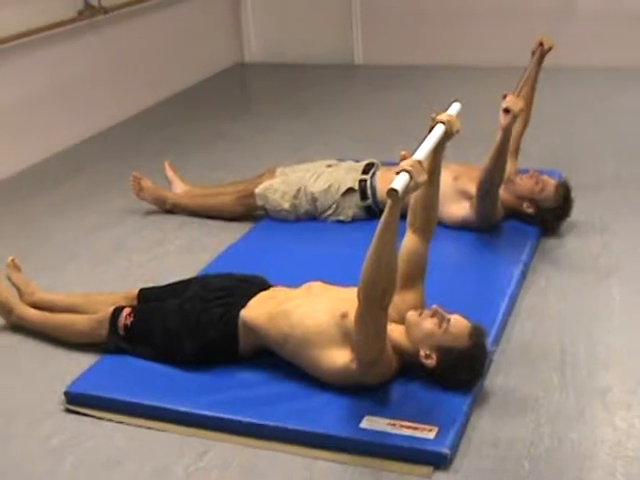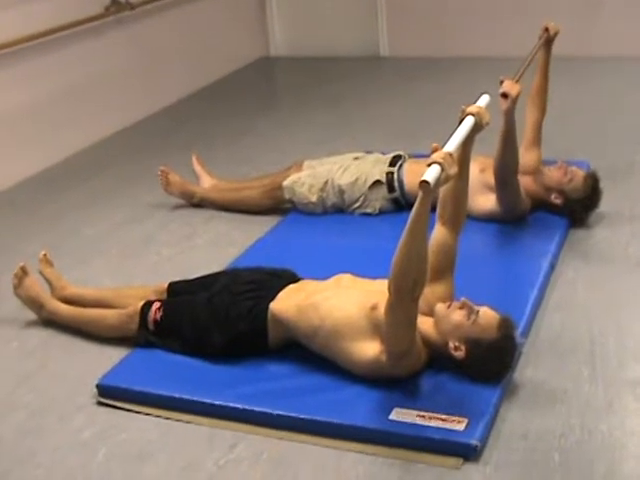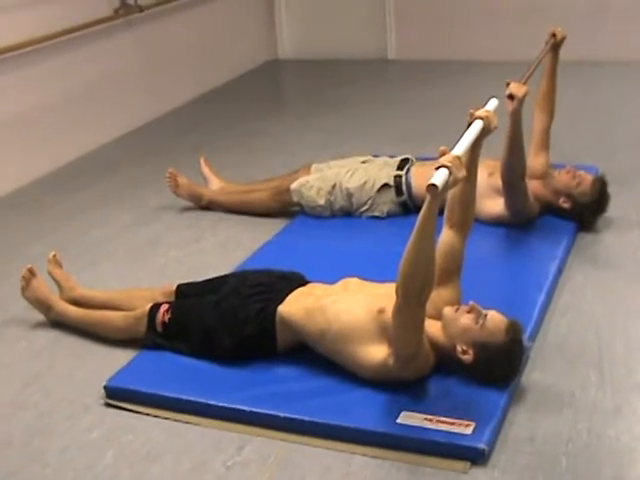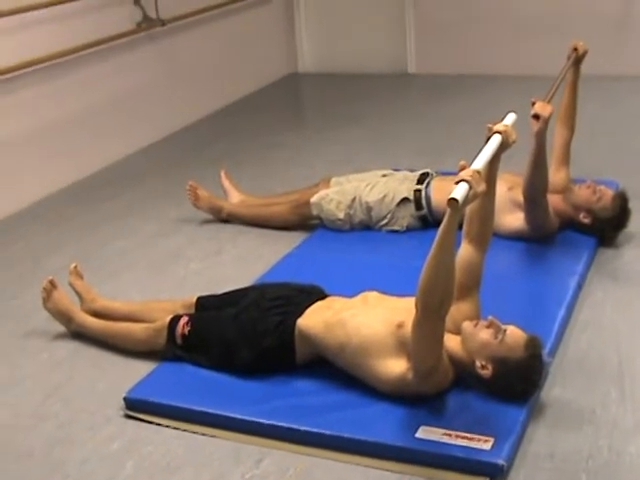
dt=0.7s
person 1, frame 1
left shoulder: (375, 364)
right shoulder: (406, 316)
left elbow: (371, 300)
right elbow: (420, 237)
left wrist: (394, 204)
right wrist: (436, 153)
left hip: (226, 330)
right hip: (256, 289)
left knee: (111, 325)
right knee: (133, 299)
person 1, frame 2
left shoulder: (404, 355)
right shoulder: (435, 307)
left elbow: (402, 291)
right elbow: (449, 229)
left wrist: (426, 194)
right wrist: (466, 143)
left hip: (256, 322)
right hip: (284, 283)
left knee: (140, 318)
right knee: (163, 292)
left ankle: (50, 307)
right ankle: (67, 292)
person 1, frame 3
left shoulder: (412, 360)
right shoulder: (442, 310)
left elbow: (408, 294)
right elbow: (457, 231)
left wrist: (433, 197)
right wrist: (475, 148)
left hip: (265, 324)
right hip: (293, 286)
left knee: (149, 320)
right knee: (173, 294)
left ankle: (59, 309)
right ankle: (78, 293)
person 1, frame 4
left shoulder: (431, 374)
right shoulder: (461, 325)
left elbow: (427, 308)
right elbow: (475, 246)
left wrist: (453, 211)
right wrist: (492, 163)
left hip: (284, 338)
right hip: (312, 299)
left knee: (167, 333)
right knee: (191, 306)
left ankle: (79, 320)
right ankle: (97, 304)
person 2, frame 1
left shoulder: (488, 213)
right shoulder: (507, 179)
left elbow: (483, 189)
right elbow: (520, 121)
left wrist: (503, 130)
right wrist: (536, 62)
left hip: (357, 194)
right hip: (366, 169)
left knee: (254, 198)
right knee: (270, 178)
left ankle: (171, 200)
right ankle: (186, 190)
person 2, frame 2
left shoulder: (514, 205)
right shoulder: (532, 169)
left elbow: (502, 176)
right elbow: (537, 113)
left wrist: (507, 114)
right wrist: (547, 51)
left hip: (384, 188)
right hip: (391, 163)
left knee: (282, 192)
right knee: (296, 170)
left ankle: (196, 194)
right ankle: (214, 185)
person 2, frame 3
left shoulder: (522, 207)
right shoulder: (540, 173)
left elbow: (509, 178)
right elbow: (545, 118)
left wrist: (513, 116)
right wrist: (554, 55)
left hip: (392, 190)
right hip: (400, 166)
left knee: (291, 194)
right knee: (305, 173)
left ankle: (206, 197)
right ankle: (222, 187)
person 2, frame 4
left shoulder: (542, 223)
right shoulder: (560, 189)
left elbow: (532, 197)
right elbow: (565, 134)
left wrist: (539, 135)
right wrist: (575, 71)
left hip: (411, 205)
right hip: (419, 180)
left knee: (310, 208)
right knee: (324, 186)
left ankle: (225, 209)
right ankle: (242, 200)
